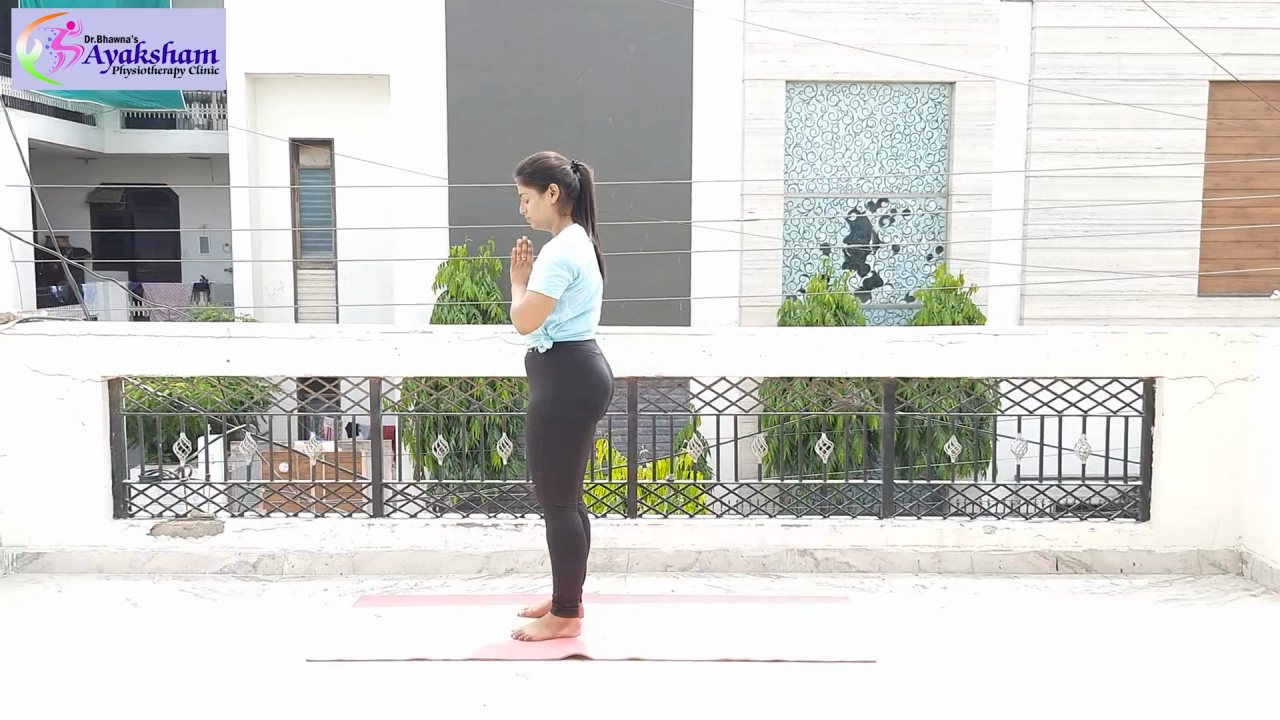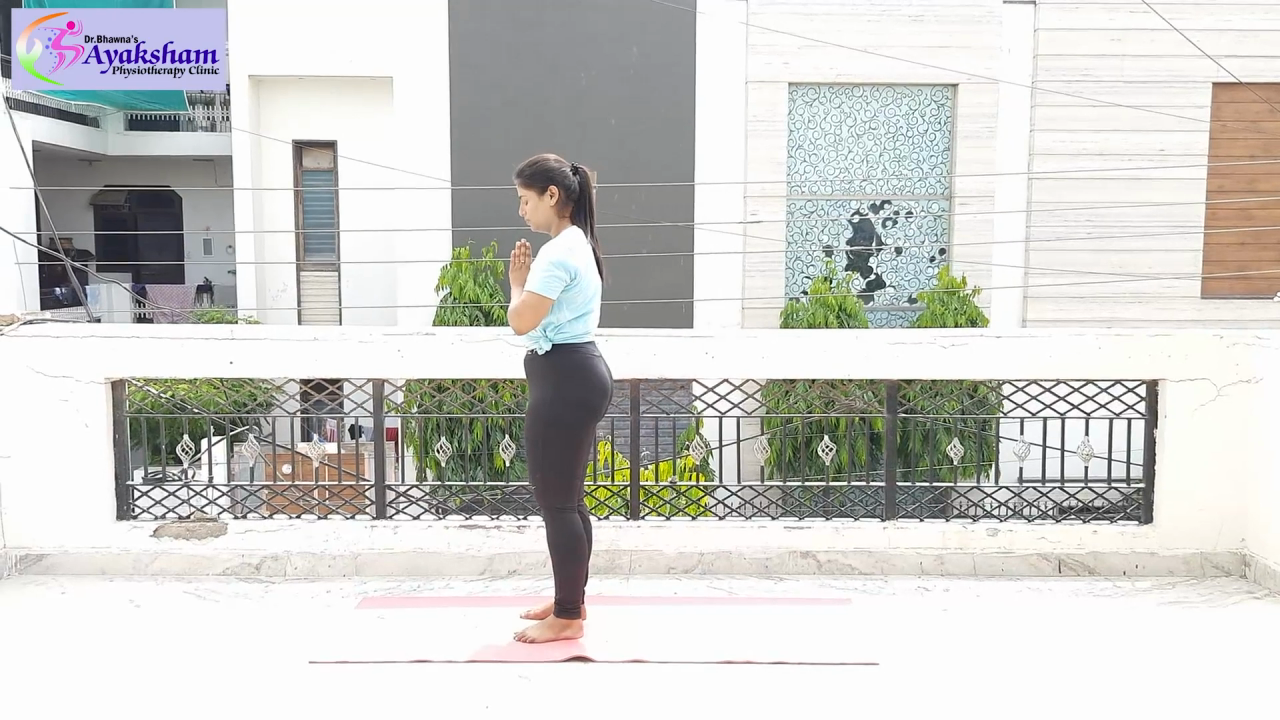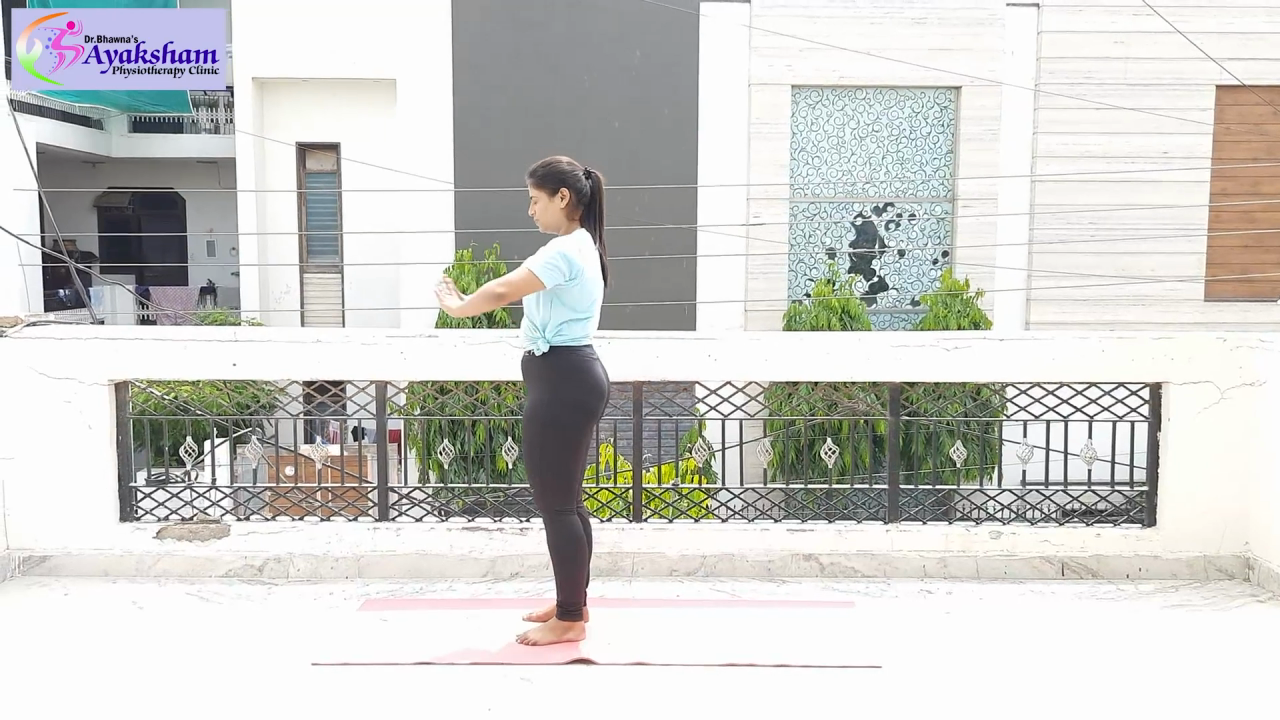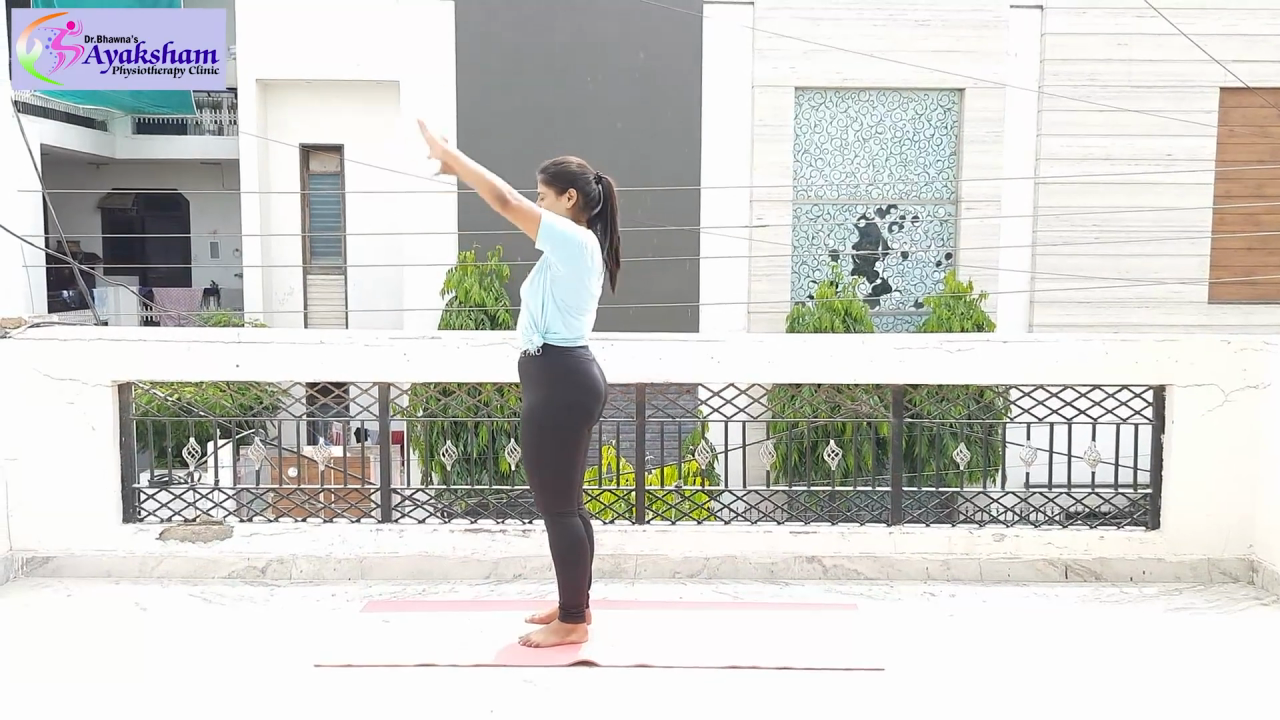
dt=0.3s
person 1, frame 1
left shoulder: (561, 251)
right shoulder: (575, 243)
left elbow: (525, 321)
left wrist: (517, 282)
right wrist: (529, 278)
left hip: (565, 378)
right hip: (576, 374)
left knee: (555, 499)
right knee: (566, 496)
left ankle: (564, 615)
right ankle: (568, 599)
person 1, frame 2
left shoulder: (558, 253)
right shoulder: (575, 245)
left elbow: (521, 321)
left wrist: (516, 284)
right wrist: (527, 279)
left hip: (564, 379)
right hip: (577, 375)
left knee: (555, 501)
right knee: (566, 498)
left ankle: (567, 617)
right ankle: (571, 600)
person 1, frame 3
left shoulder: (564, 251)
right shoulder: (578, 248)
left elbow: (502, 292)
right elbow: (520, 291)
left wrist: (458, 305)
right wrist: (474, 300)
left hip: (563, 381)
right hip: (573, 378)
left knee: (555, 502)
right knee: (564, 499)
left ankle: (569, 620)
right ankle: (573, 603)
person 1, frame 4
left shoulder: (572, 240)
right shoulder: (574, 245)
left elbow: (507, 202)
right elbow: (518, 208)
left wrist: (451, 156)
right wrist: (457, 163)
left hip: (559, 382)
right hip: (566, 379)
left knee: (557, 505)
right knee: (565, 502)
left ankle: (571, 622)
right ankle: (575, 606)
